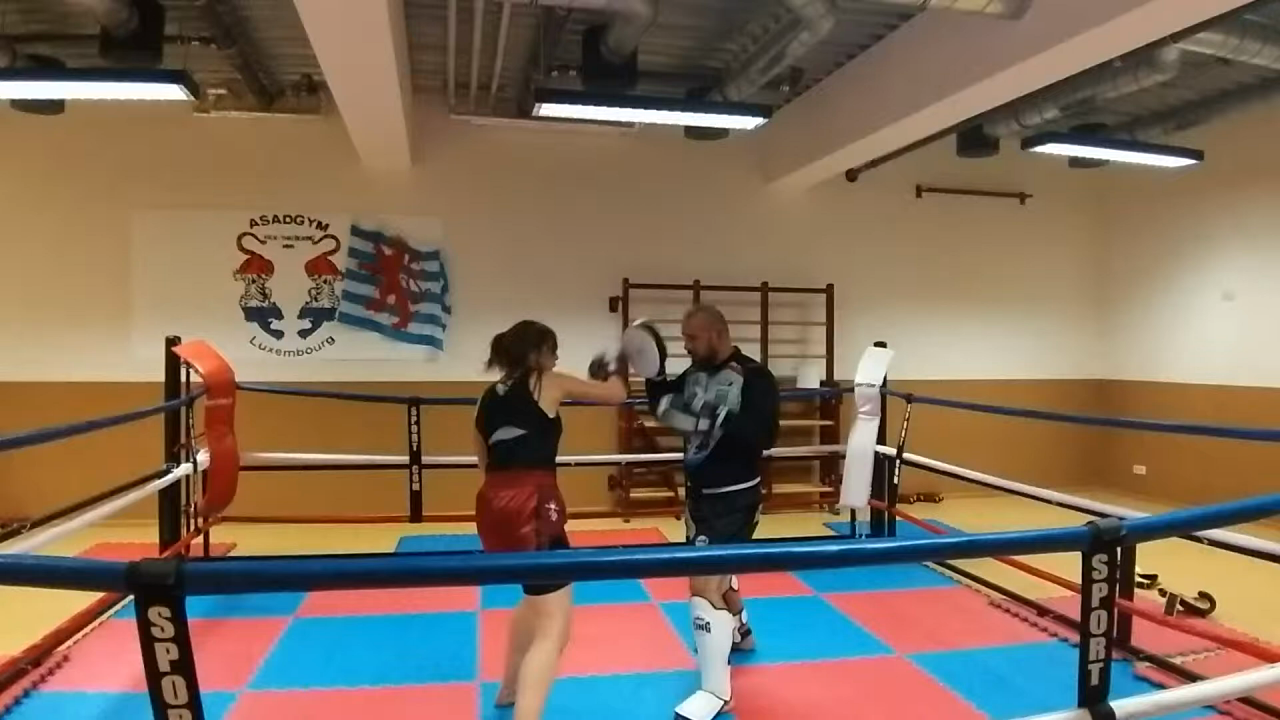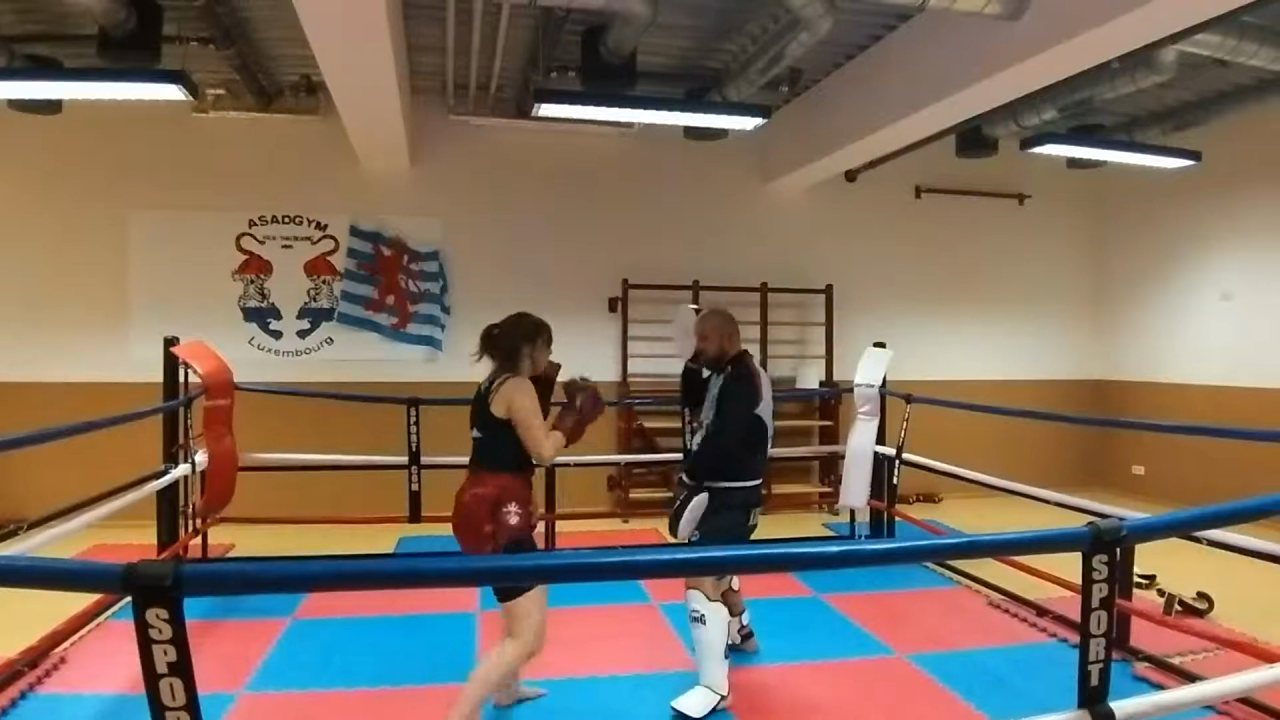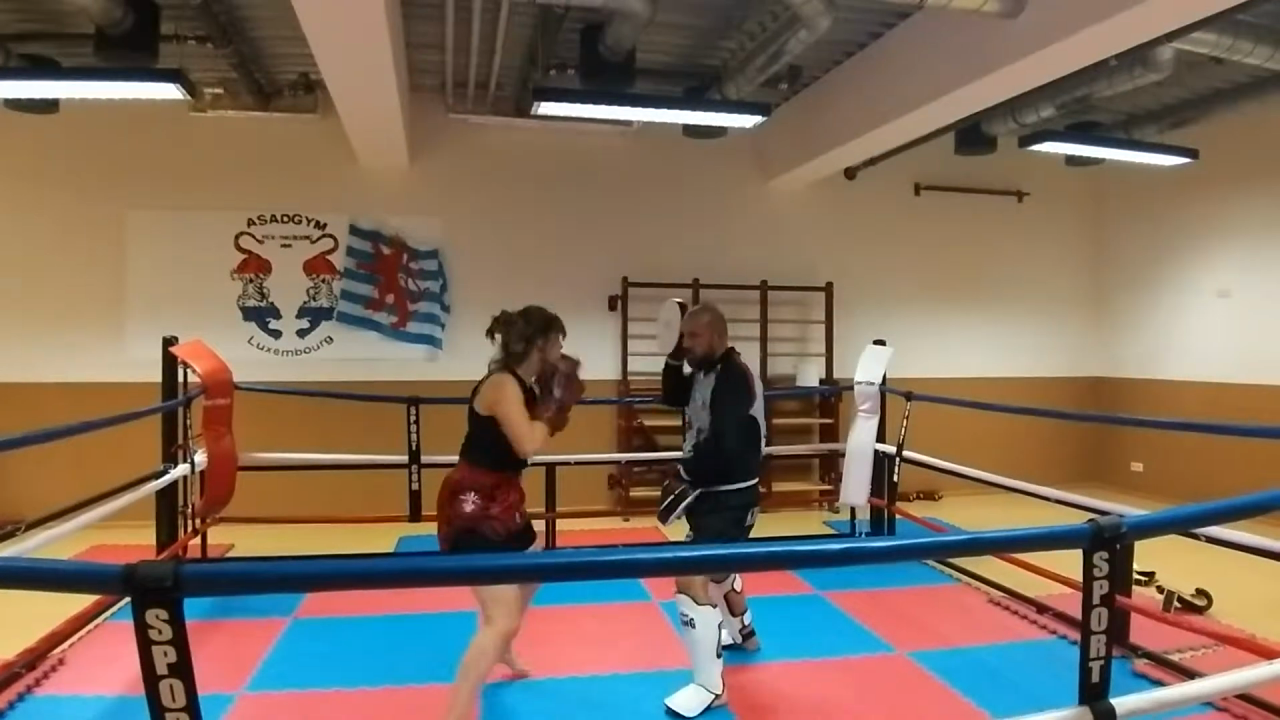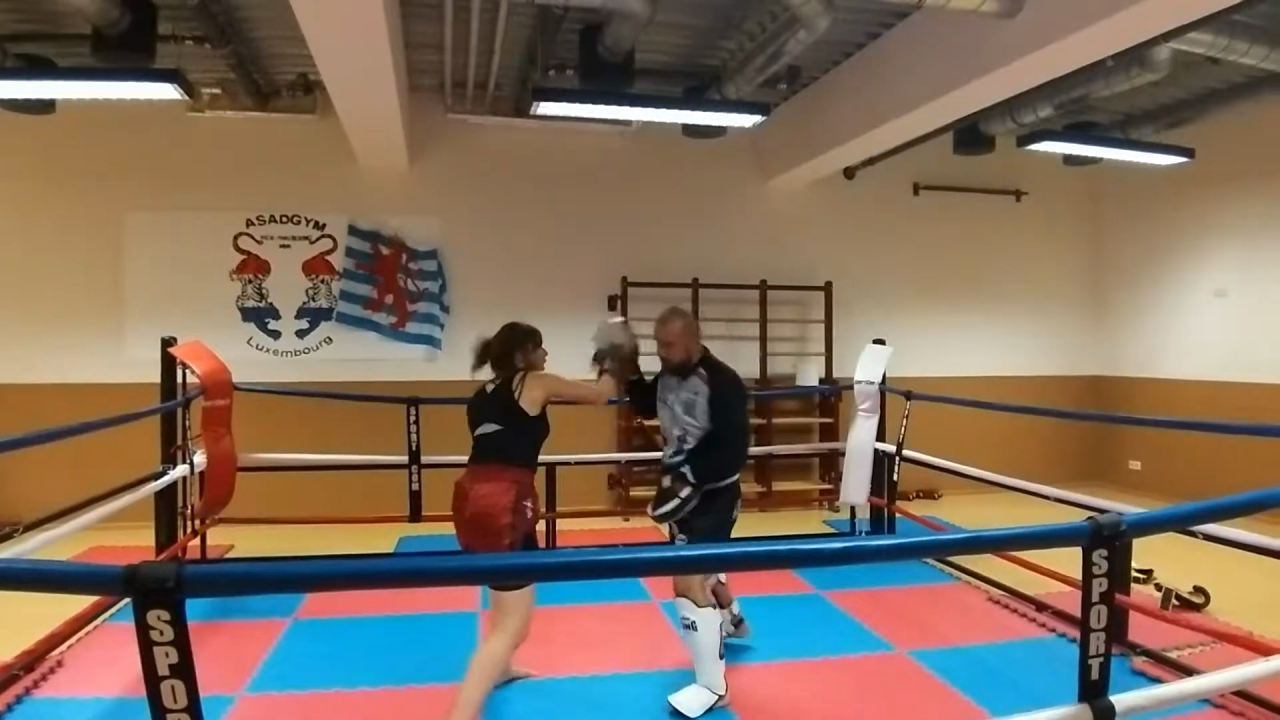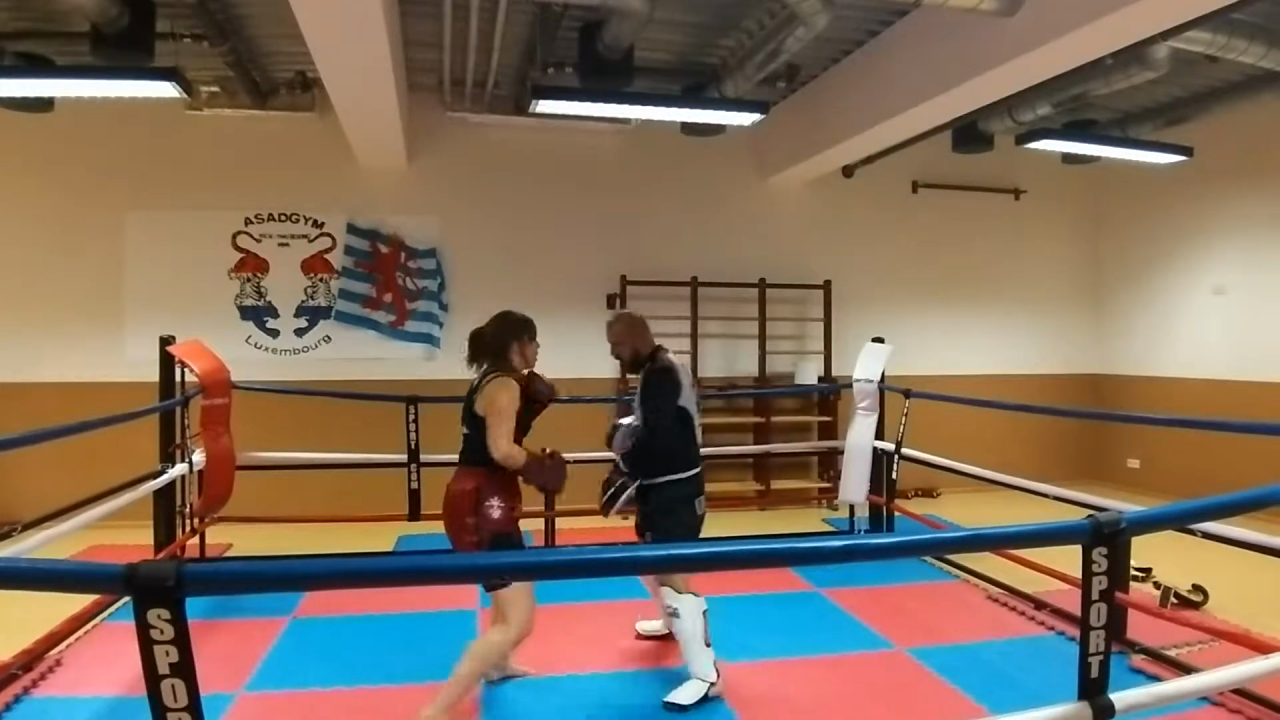
dt=0.3s
person 1, frame 1
left shoulder: (753, 377)
right shoulder: (695, 373)
left elbow: (763, 432)
right elbow: (664, 405)
left wrist: (707, 421)
right wrist: (652, 372)
left hip: (733, 497)
right hip: (702, 491)
left knee: (705, 585)
right knee: (715, 569)
right ankle: (739, 631)
person 1, frame 2
left shoulder: (743, 379)
right shoulder: (724, 374)
left elbow: (722, 438)
right elbow: (694, 403)
left wrist: (687, 477)
right wrist: (692, 364)
left hip: (732, 496)
right hip: (717, 490)
left knee: (701, 579)
left ankle: (714, 687)
right ankle: (740, 633)
person 1, frame 3
left shoulder: (735, 378)
right shoulder: (704, 370)
left elbow: (724, 442)
right elbow: (677, 397)
left wrist: (683, 474)
right wrist: (672, 357)
left hip: (728, 496)
right hip: (712, 490)
left knee: (692, 581)
left ankle: (709, 685)
right ankle: (741, 631)
person 1, frame 4
left shoulder: (722, 382)
right shoulder: (669, 374)
left elbow: (733, 446)
right elbow: (647, 405)
left wrist: (686, 476)
right wrist: (625, 375)
left hip: (712, 494)
right hip: (689, 490)
left knee: (688, 582)
left ankle: (712, 685)
right ankle: (732, 620)
person 1, frame 5
left shoulder: (658, 375)
right shoulder: (664, 369)
left elbow: (659, 436)
left wrist: (625, 466)
right wrist: (632, 432)
left hip: (672, 487)
right hip: (671, 482)
left knee: (670, 574)
left ankle: (705, 675)
right ankle: (674, 624)
person 2, frame 1
left shoulder: (489, 398)
right shoulder: (548, 383)
right elbow: (615, 393)
right wrist: (615, 371)
left hip: (494, 505)
right hip: (532, 507)
left knee: (539, 598)
right knee: (553, 633)
left ankle: (512, 688)
person 2, frame 2
left shoulder: (492, 386)
right shoulder: (518, 386)
right elbow: (543, 451)
left wrist: (552, 403)
right wrist: (574, 418)
left hip: (479, 505)
right hip: (500, 509)
left knee: (522, 597)
right knee: (526, 639)
left ankle: (506, 686)
person 2, frame 3
left shoulder: (525, 382)
right shoulder: (503, 383)
left elbow: (527, 436)
right elbow: (527, 445)
left wrist: (553, 400)
right wrist: (554, 401)
left hip: (499, 499)
right hip: (472, 503)
left knee: (528, 577)
right knee: (502, 622)
left ankle: (502, 656)
person 2, frame 4
left shoulder: (481, 396)
right shoulder: (535, 383)
right elbow: (599, 393)
right wrist: (614, 374)
left hip: (474, 497)
right hip: (506, 503)
left knee: (513, 594)
right knee: (511, 626)
left ankle: (499, 668)
person 2, frame 5
left shoulder: (488, 382)
right shoulder: (506, 386)
right elbow: (503, 451)
left wrist: (535, 402)
right wrist: (540, 464)
left hip: (473, 498)
right hip: (486, 503)
left knee: (508, 593)
right knee: (517, 622)
left ankle: (496, 665)
